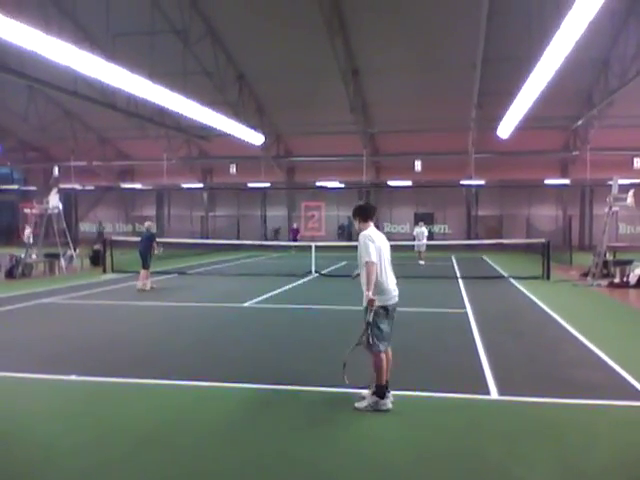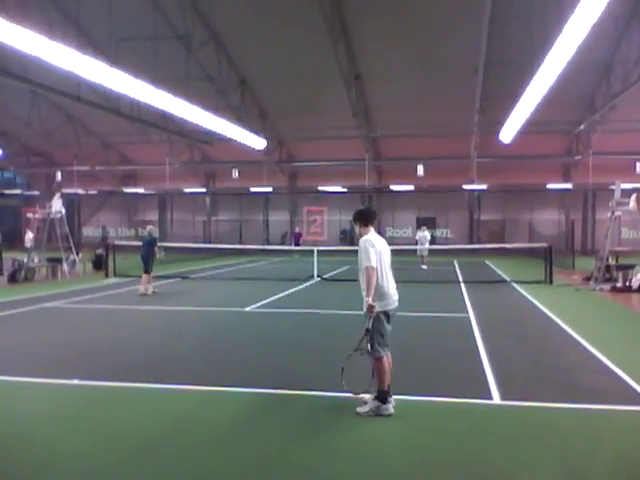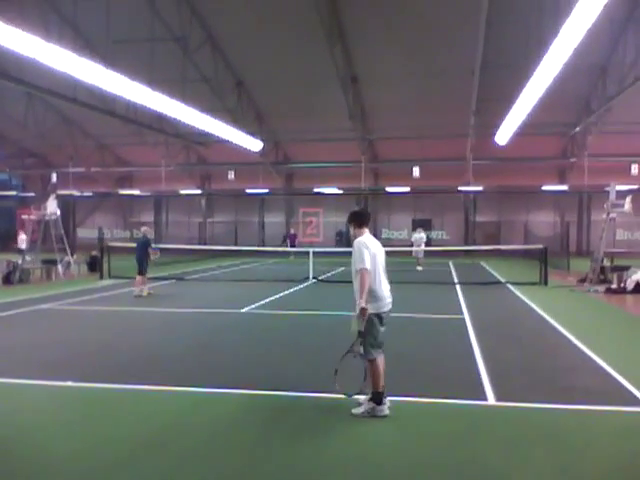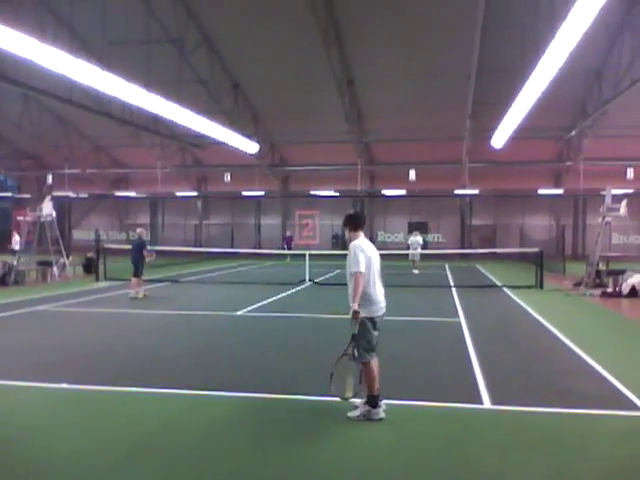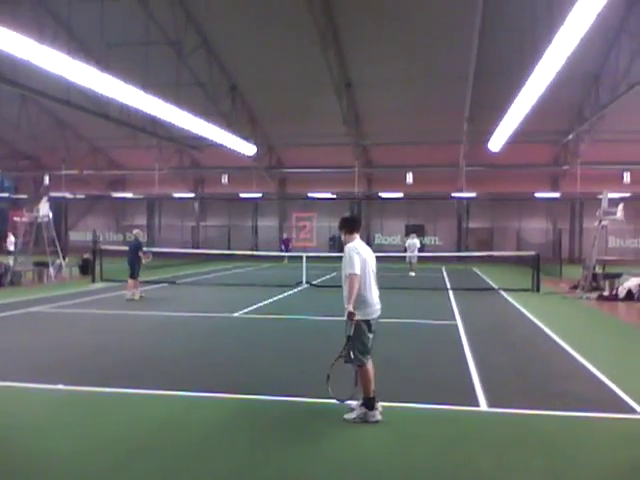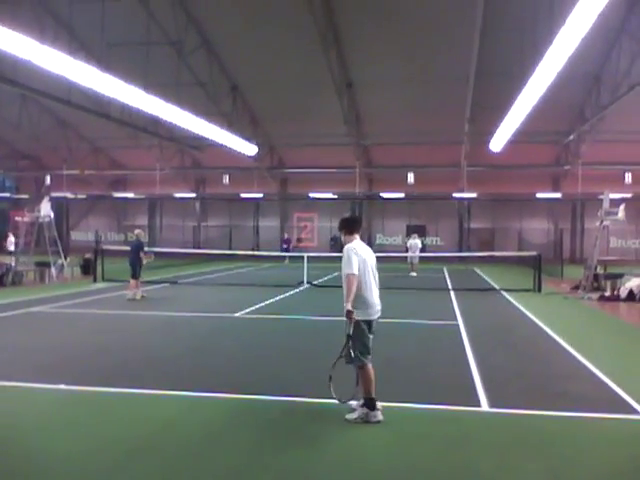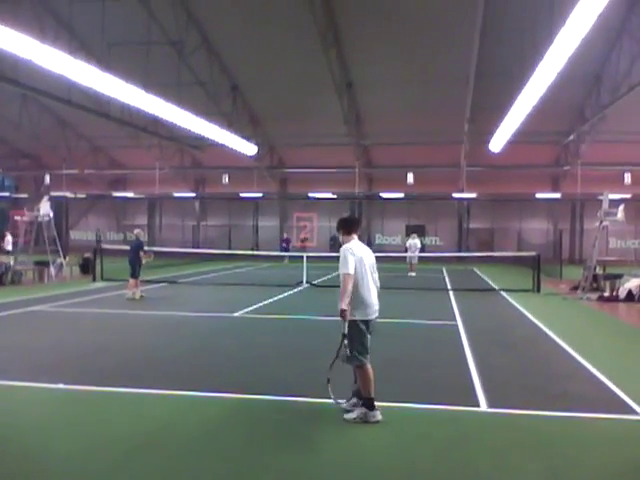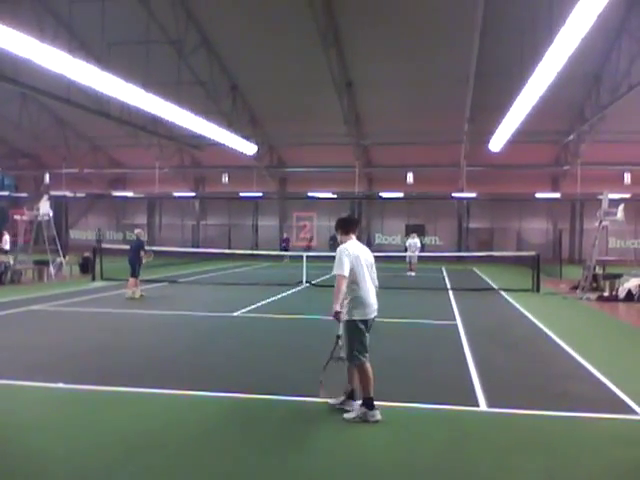
dt=0.1s
person 1, frame 1
left shoulder: (365, 236)
right shoulder: (380, 236)
left elbow: (371, 264)
left wrist: (369, 292)
left hip: (378, 297)
right hip: (390, 295)
left knee: (376, 346)
right knee: (384, 345)
left ankle: (380, 397)
right ankle: (383, 390)
person 1, frame 2
left shoulder: (366, 241)
right shoulder: (380, 240)
left elbow: (371, 269)
left wrist: (369, 297)
left hip: (378, 302)
right hip: (389, 300)
left knee: (377, 352)
right knee: (384, 349)
left ankle: (382, 402)
right ankle: (385, 394)
person 1, frame 3
left shoulder: (360, 243)
right shoulder: (375, 242)
left elbow: (364, 272)
left wrist: (362, 300)
left hip: (371, 304)
right hip: (382, 302)
left knee: (371, 354)
right knee: (377, 351)
left ankle: (377, 403)
right ankle: (379, 395)
person 1, frame 4
left shoulder: (356, 246)
right shoulder: (370, 246)
left elbow: (359, 275)
left wrist: (355, 303)
left hip: (365, 308)
right hip: (376, 305)
left knee: (365, 357)
right knee: (371, 355)
left ankle: (373, 407)
right ankle: (375, 399)
person 1, frame 5
left shoulder: (351, 248)
right shoulder: (366, 249)
left elbow: (354, 277)
left wrist: (349, 305)
left hip: (360, 310)
right hip: (371, 308)
left knee: (361, 359)
right knee: (365, 357)
left ankle: (370, 409)
right ankle: (370, 401)
person 1, frame 6
left shoulder: (350, 248)
right shoulder: (367, 249)
left elbow: (352, 277)
left wrist: (348, 303)
left hip: (360, 310)
right hip: (371, 308)
left knee: (361, 360)
right knee: (364, 357)
left ankle: (371, 409)
right ankle: (369, 401)
person 1, frame 7
left shoulder: (348, 249)
right shoulder: (366, 250)
left elbow: (347, 277)
left wrist: (343, 303)
left hip: (358, 310)
right hip: (370, 308)
left knee: (360, 359)
right knee: (356, 356)
left ankle: (369, 409)
right ankle: (360, 398)
person 1, frame 8
left shoulder: (344, 249)
right shoulder: (365, 250)
left elbow: (341, 278)
left wrist: (337, 304)
left hip: (357, 309)
right hip: (368, 307)
left knee: (359, 358)
right knee: (354, 355)
left ankle: (369, 408)
right ankle: (349, 397)
